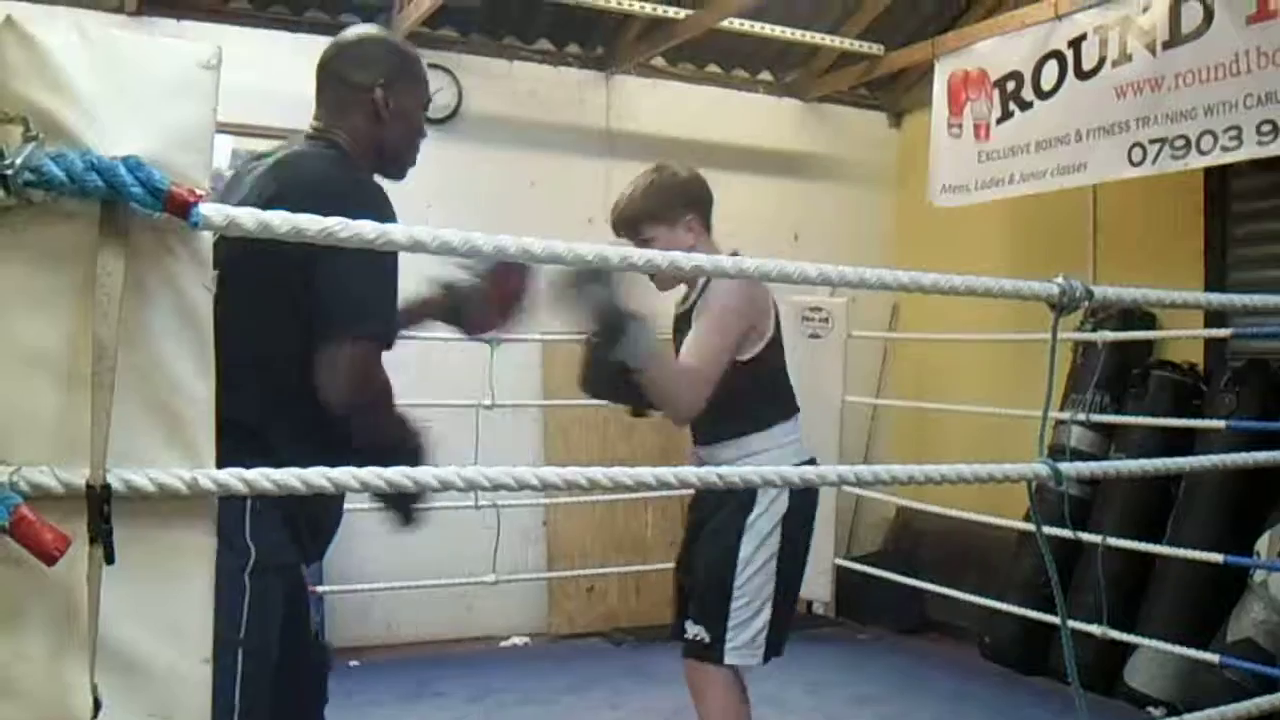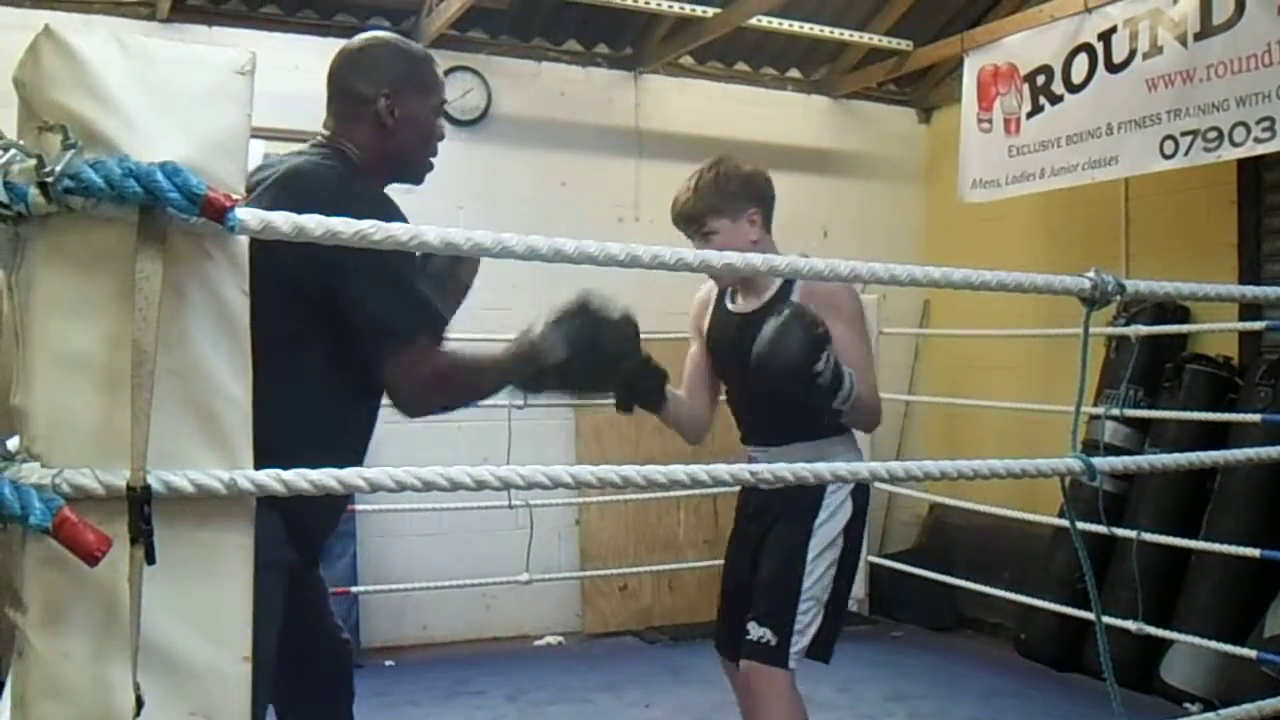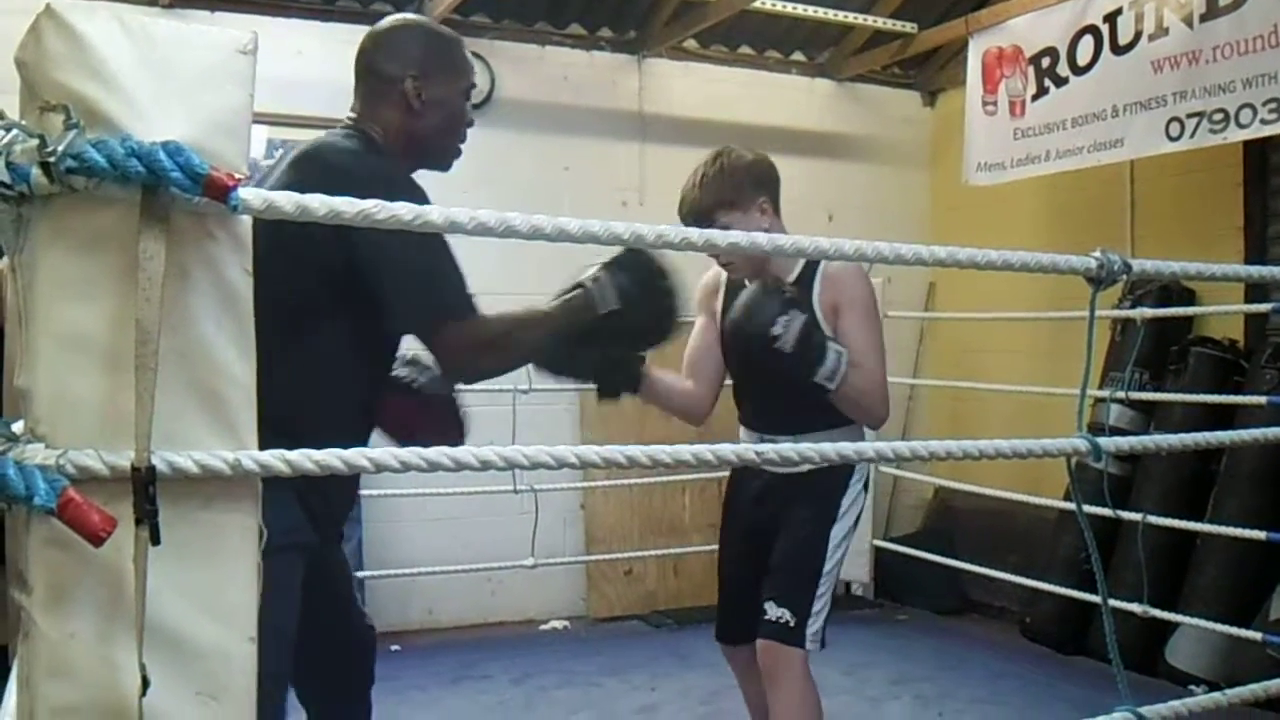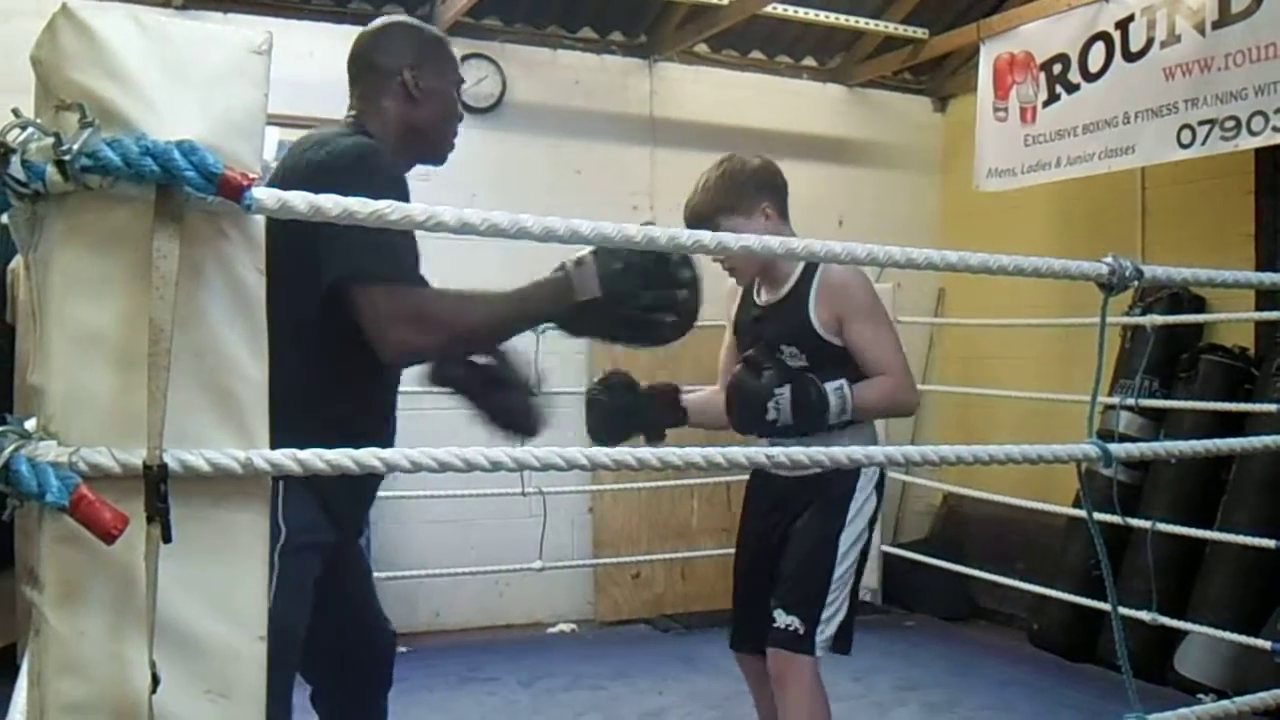
dt=1s
person 1, frame 1
left shoulder: (268, 174)
right shoulder: (349, 199)
right elbow: (344, 382)
left wrist: (433, 306)
right wrist: (400, 451)
left hip: (243, 490)
right hip: (243, 499)
person 1, frame 2
left shoulder: (291, 181)
right shoulder: (350, 207)
right elbow: (418, 381)
left wrist: (421, 302)
right wrist: (539, 351)
left hip: (268, 503)
person 1, frame 3
left shoulder: (326, 167)
right shoulder: (365, 182)
right elbow: (465, 351)
left wrist: (388, 398)
right wrist: (594, 299)
left hip: (294, 482)
right hip: (259, 482)
left knee: (342, 662)
person 1, frame 4
left shoulder: (347, 166)
right shoulder: (351, 167)
right elbow: (405, 326)
left wrist: (465, 364)
right wrist: (565, 293)
left hip: (317, 482)
right hip: (280, 485)
left knee: (363, 660)
person 2, frame 1
left shoulder: (733, 289)
right shoulder: (695, 294)
left elbow: (686, 400)
left wrist: (622, 326)
right wrist: (632, 385)
left hip: (764, 488)
right hip: (723, 485)
left knee: (711, 660)
right knee: (706, 655)
person 2, frame 2
left shoulder: (822, 290)
right shoulder: (709, 305)
left elbow: (870, 412)
right elbow: (695, 424)
left wrist: (827, 381)
right wrist: (643, 383)
left hip: (822, 491)
right hip: (764, 490)
left knee: (768, 664)
right knee: (739, 658)
person 2, frame 3
left shoulder: (838, 278)
right shoulder: (719, 287)
left elbow: (873, 410)
right elbow: (696, 400)
left wrist: (813, 353)
right wrist: (623, 370)
left hip: (825, 478)
right hip: (756, 476)
left knee: (780, 650)
right knee: (740, 645)
person 2, frame 4
left shoulder: (838, 282)
right shoulder: (744, 295)
left elbow: (900, 392)
right elbow: (734, 401)
left wrist: (815, 401)
right wrist: (661, 407)
left hip: (839, 481)
right hip: (775, 481)
left knee: (788, 651)
right knee: (752, 648)
